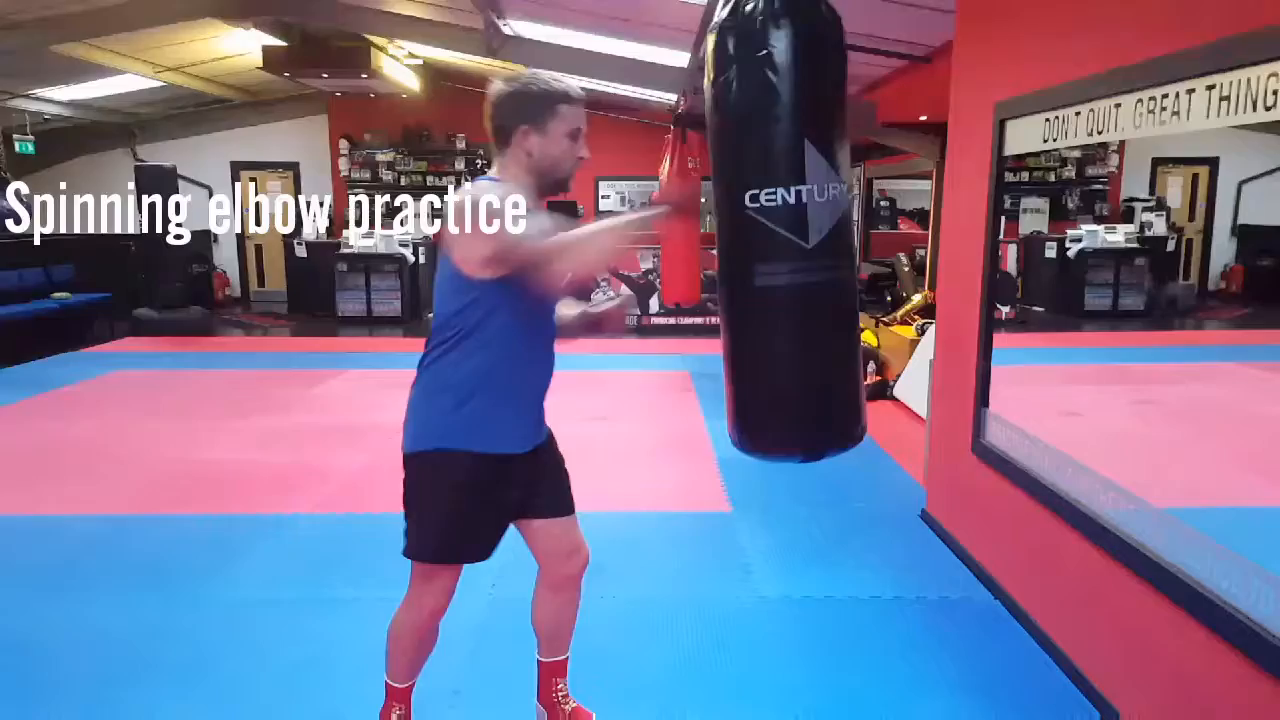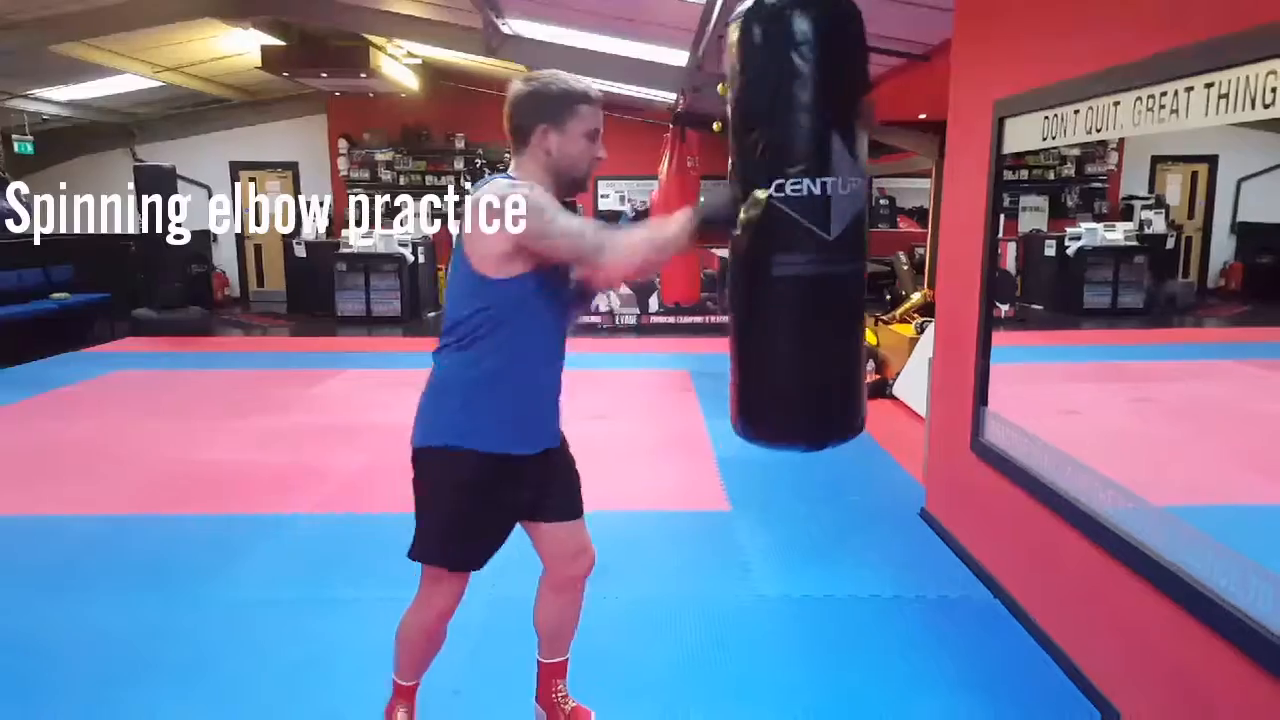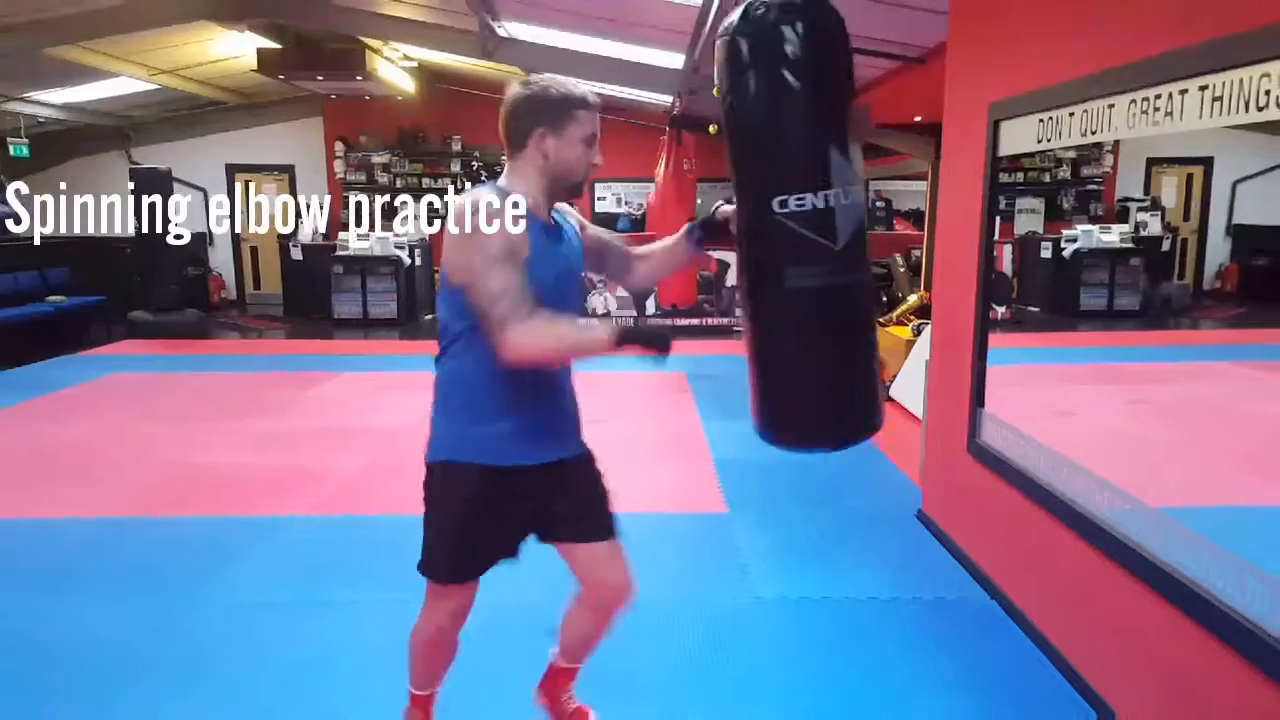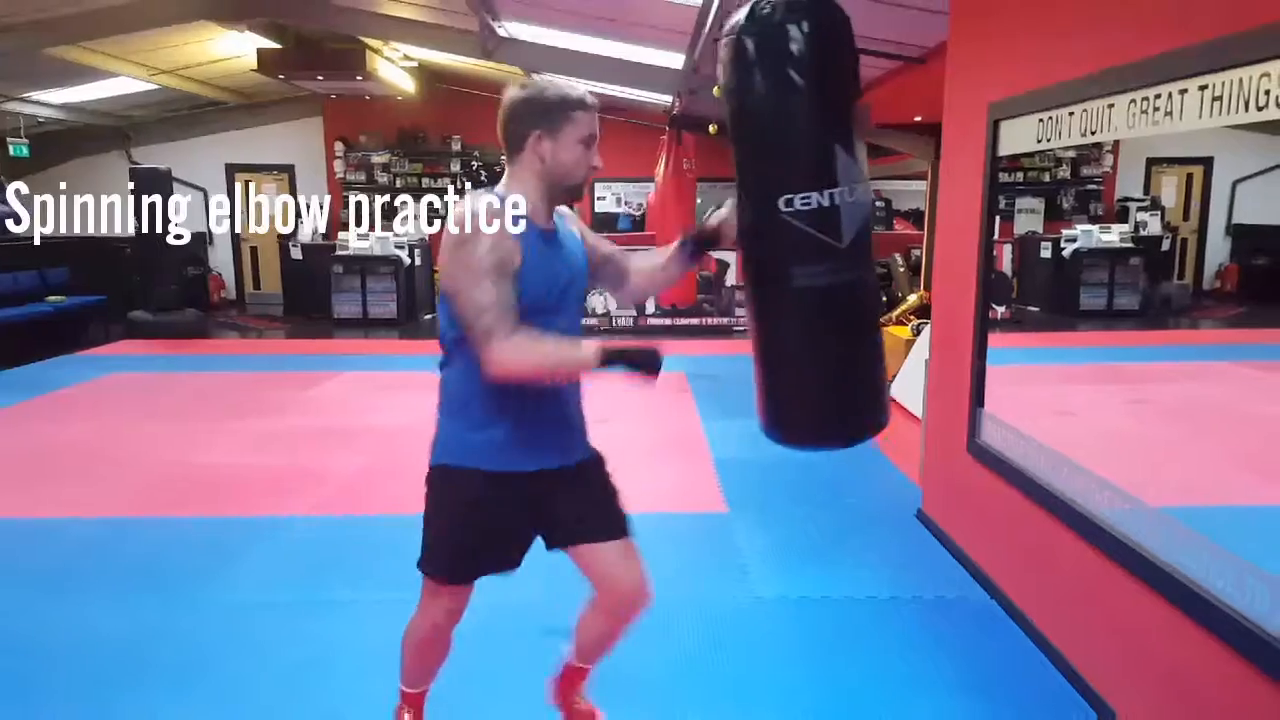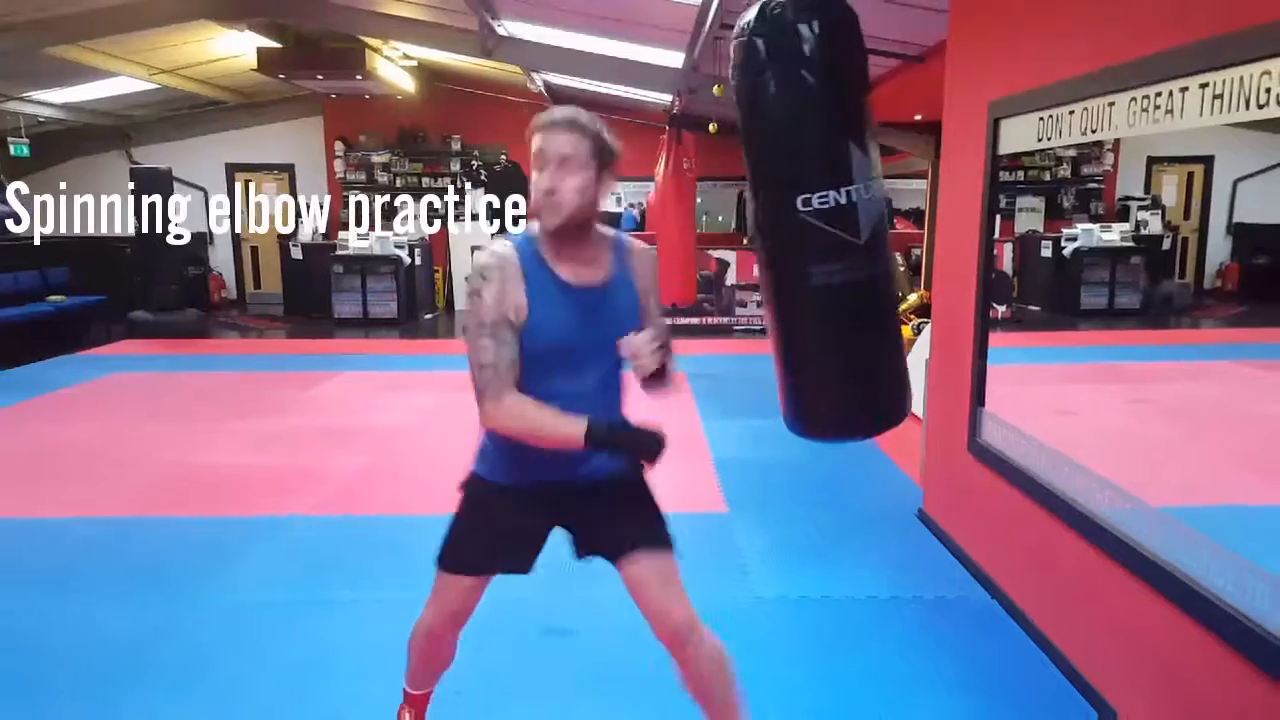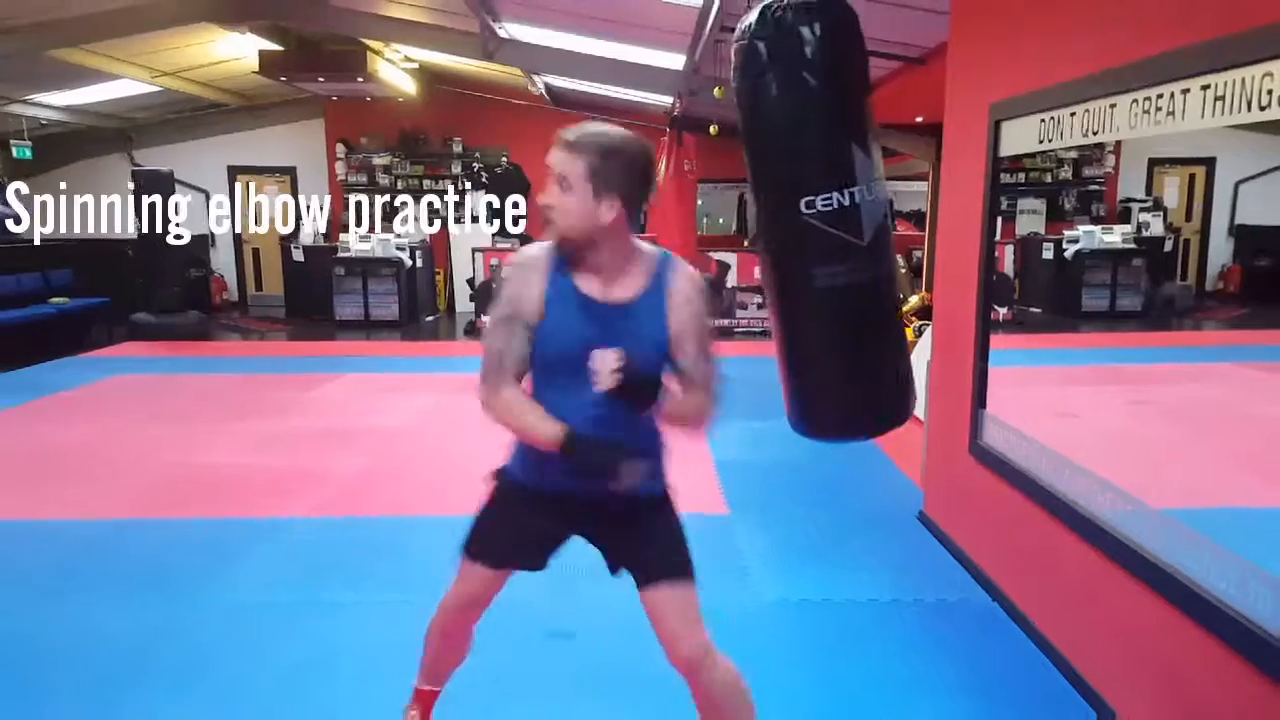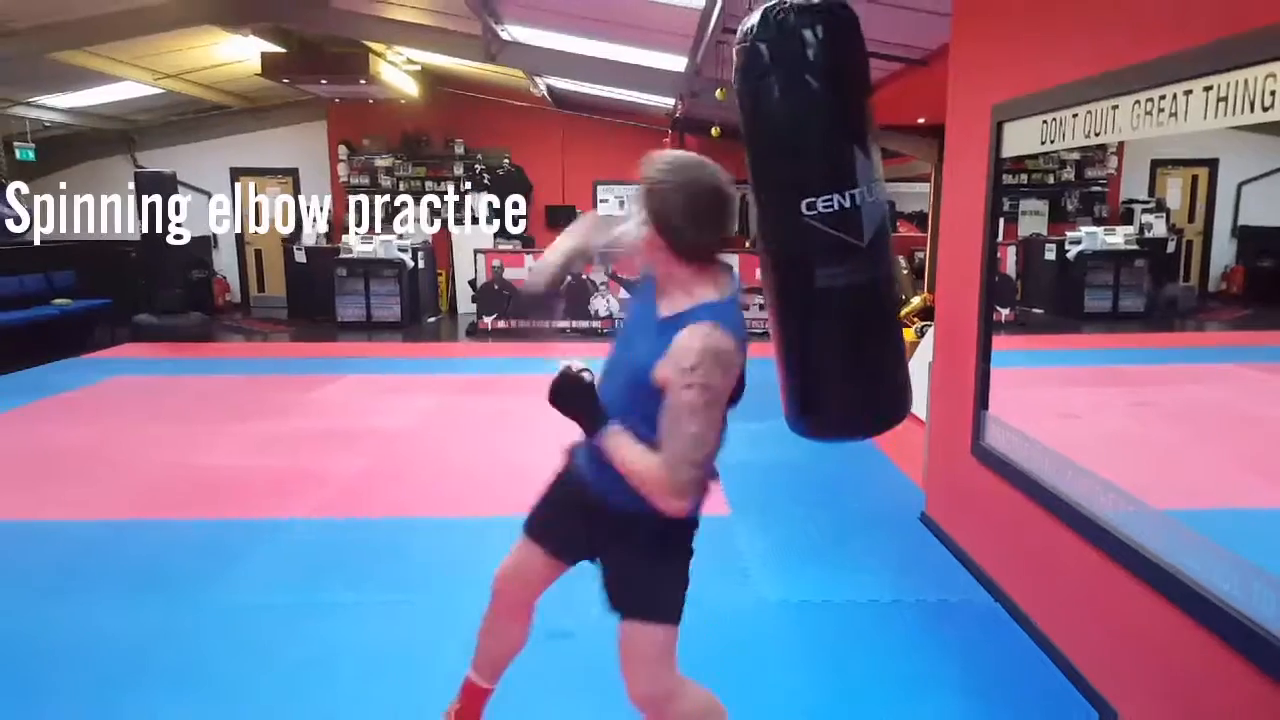
dt=0.1s
person 1, frame 1
left shoulder: (529, 210)
right shoulder: (488, 204)
right elbow: (561, 264)
left wrist: (592, 315)
right wrist: (651, 215)
left hip: (522, 434)
right hip: (455, 441)
left knee: (567, 559)
right knee: (432, 592)
person 1, frame 2
left shoulder: (540, 209)
right shoulder: (508, 202)
left elbow: (589, 275)
right elbow: (610, 258)
left wrist: (586, 286)
right wrist: (697, 218)
left hip: (535, 435)
right hip: (464, 441)
left knee: (572, 561)
right knee: (441, 593)
person 1, frame 3
left shoulder: (565, 221)
right shoulder: (484, 215)
left elbow: (638, 265)
right elbow: (517, 338)
left wrist: (705, 230)
right wrist: (620, 336)
left hip: (557, 448)
right hip: (476, 457)
left knee: (611, 584)
right knee: (448, 607)
person 1, frame 4
left shoulder: (566, 227)
right shoulder: (480, 227)
left elbow: (631, 280)
right elbow: (501, 354)
left wrist: (695, 244)
right wrist: (607, 354)
left hip: (562, 453)
right hip: (478, 462)
left knee: (626, 590)
right knee: (442, 607)
person 1, frame 5
left shoulder: (629, 258)
right shoulder: (502, 269)
left elbow: (658, 357)
right elbow: (498, 405)
left wrist: (653, 355)
right wrist: (596, 433)
left hip: (605, 475)
right hip: (514, 475)
left knee: (677, 621)
right knee: (445, 611)
person 1, frame 6
left shoulder: (678, 286)
right shoulder: (533, 270)
left elbow: (699, 409)
right elbow: (497, 391)
left wrist: (641, 386)
right wrist: (570, 441)
left hip: (631, 489)
right hip: (542, 476)
left knee: (691, 649)
right knee: (461, 601)
person 1, frame 7
left shoulder: (702, 346)
right shoulder: (675, 270)
left elbow: (676, 494)
right elbow: (602, 227)
left wrist: (593, 421)
right wrist: (559, 255)
left hip: (651, 514)
right hip: (594, 473)
right knee: (512, 586)
